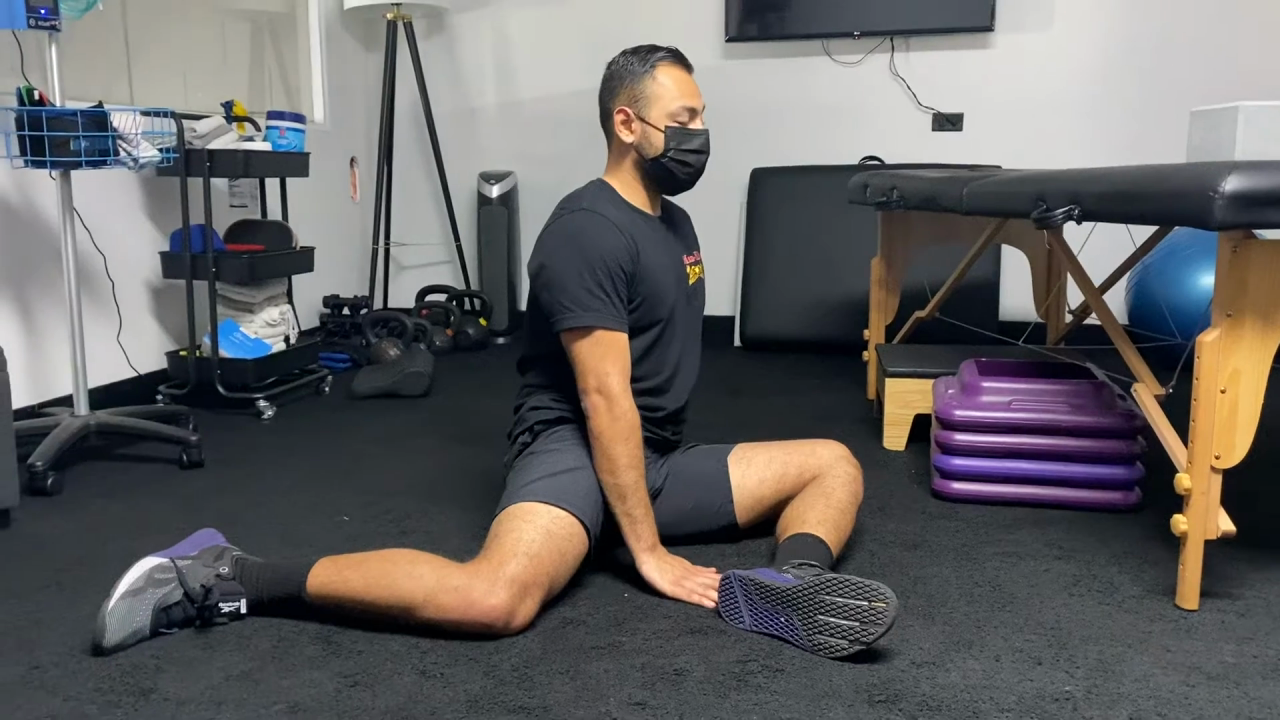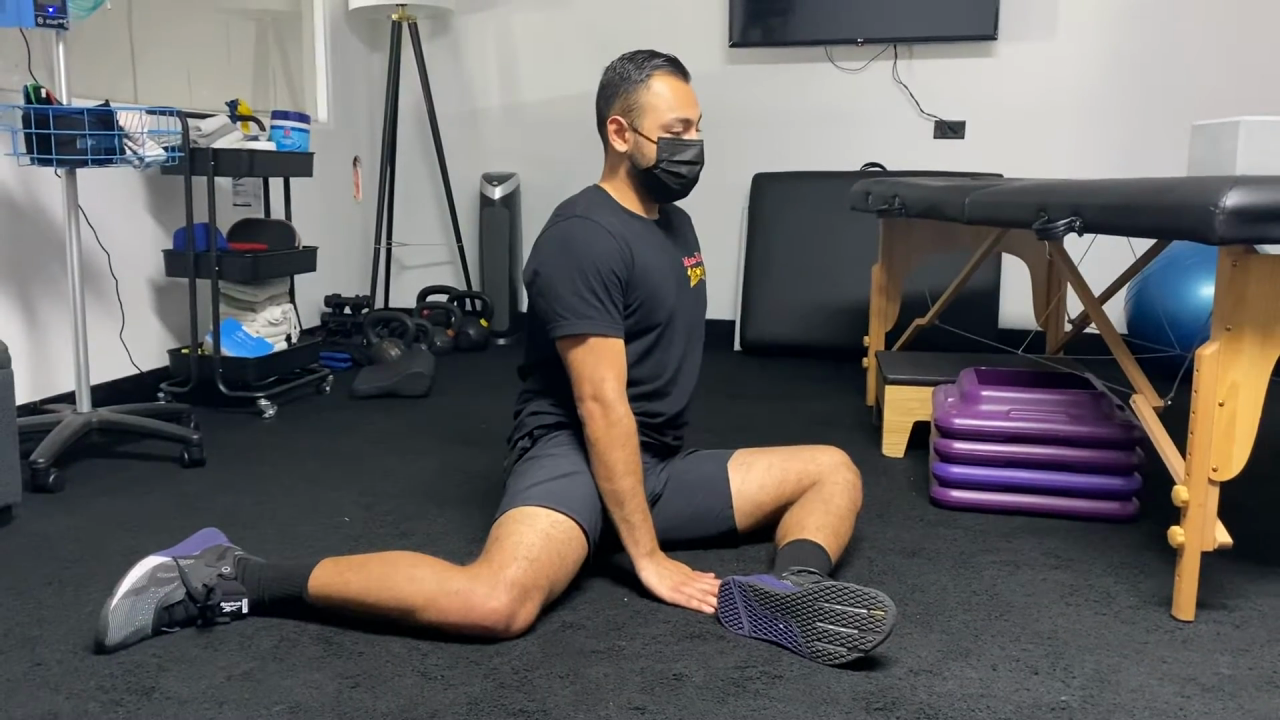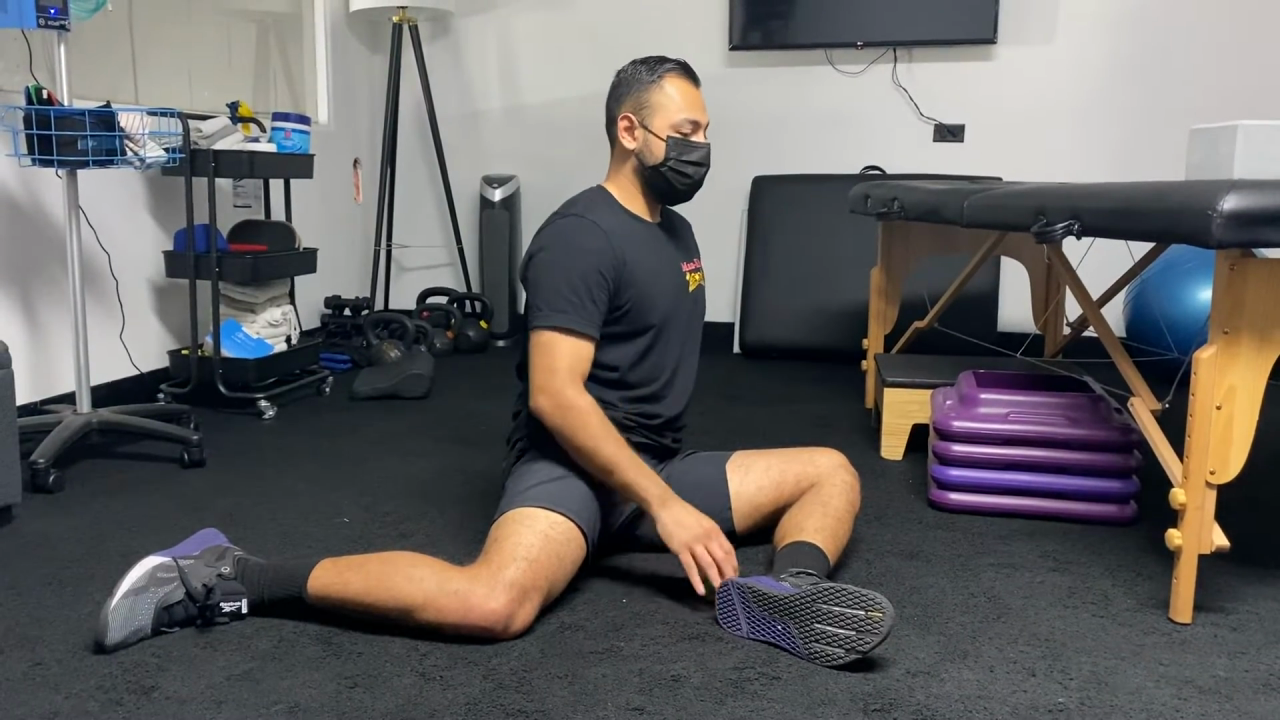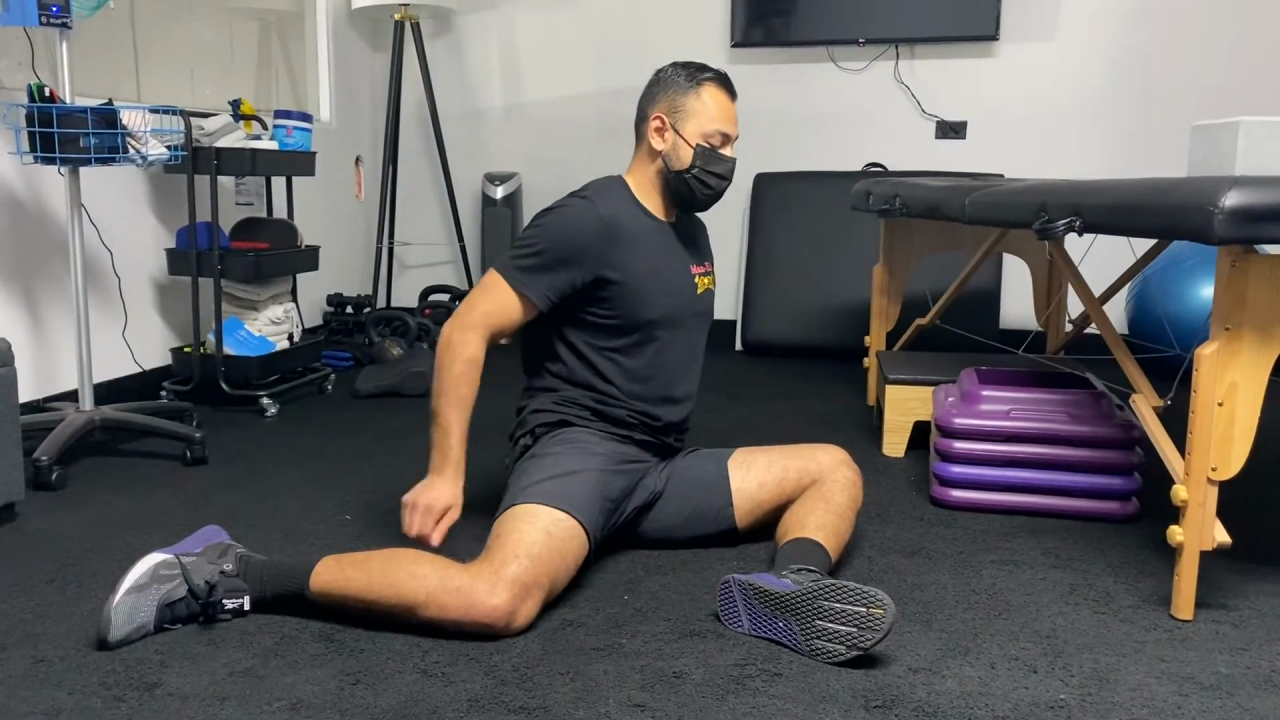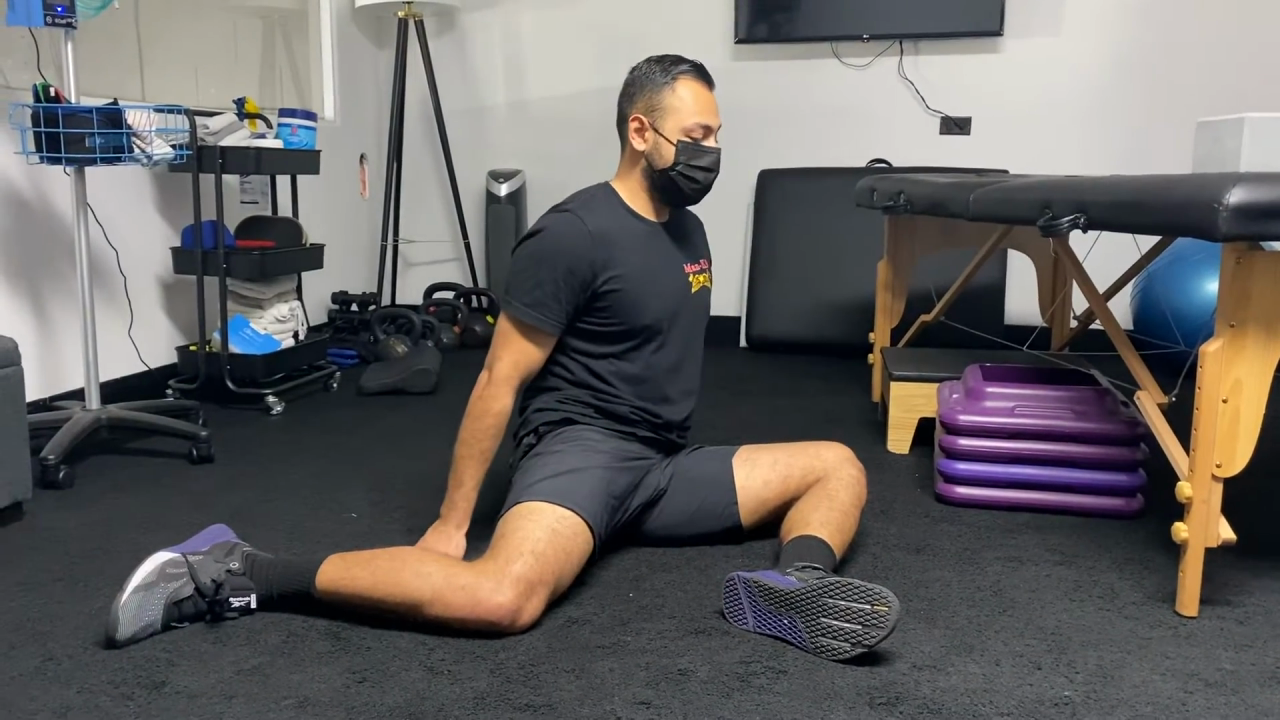
dt=1s
person 1, frame 1
left shoulder: (675, 222)
right shoulder: (589, 231)
right elbow: (604, 398)
left wrist: (666, 490)
right wrist: (650, 551)
left hip: (656, 455)
right hip: (574, 446)
left knee: (833, 465)
right knee: (496, 598)
left ankle: (788, 588)
right ankle: (226, 579)
person 1, frame 2
left shoulder: (675, 225)
right shoulder: (584, 237)
right elbow: (600, 404)
left wrist: (662, 493)
right wrist: (648, 558)
left hip: (657, 460)
right hip: (573, 453)
left knee: (833, 471)
right knee: (496, 602)
left ankle: (785, 596)
right ankle: (228, 579)
person 1, frame 3
left shoulder: (675, 231)
right shoulder: (581, 236)
right elbow: (555, 394)
left wrist: (668, 483)
right wrist: (664, 506)
left hip: (655, 461)
right hip: (574, 461)
left knee: (832, 472)
right knee: (495, 602)
left ankle: (786, 598)
right ankle: (228, 579)
person 1, frame 4
left shoulder: (691, 232)
right shoulder: (590, 221)
right elbow: (464, 333)
left wrist: (669, 453)
right wrist: (445, 471)
left hip: (661, 466)
right hip: (578, 448)
left knee: (834, 469)
right knee: (495, 600)
left ankle: (788, 592)
right ankle: (232, 577)
person 1, frame 5
left shoulder: (688, 230)
right shoulder: (576, 235)
right elbow: (499, 381)
left wrist: (671, 456)
right wrist: (451, 522)
left hip: (666, 465)
right hip: (581, 448)
left knee: (837, 467)
right knee: (502, 597)
left ankle: (793, 588)
right ankle: (238, 575)
